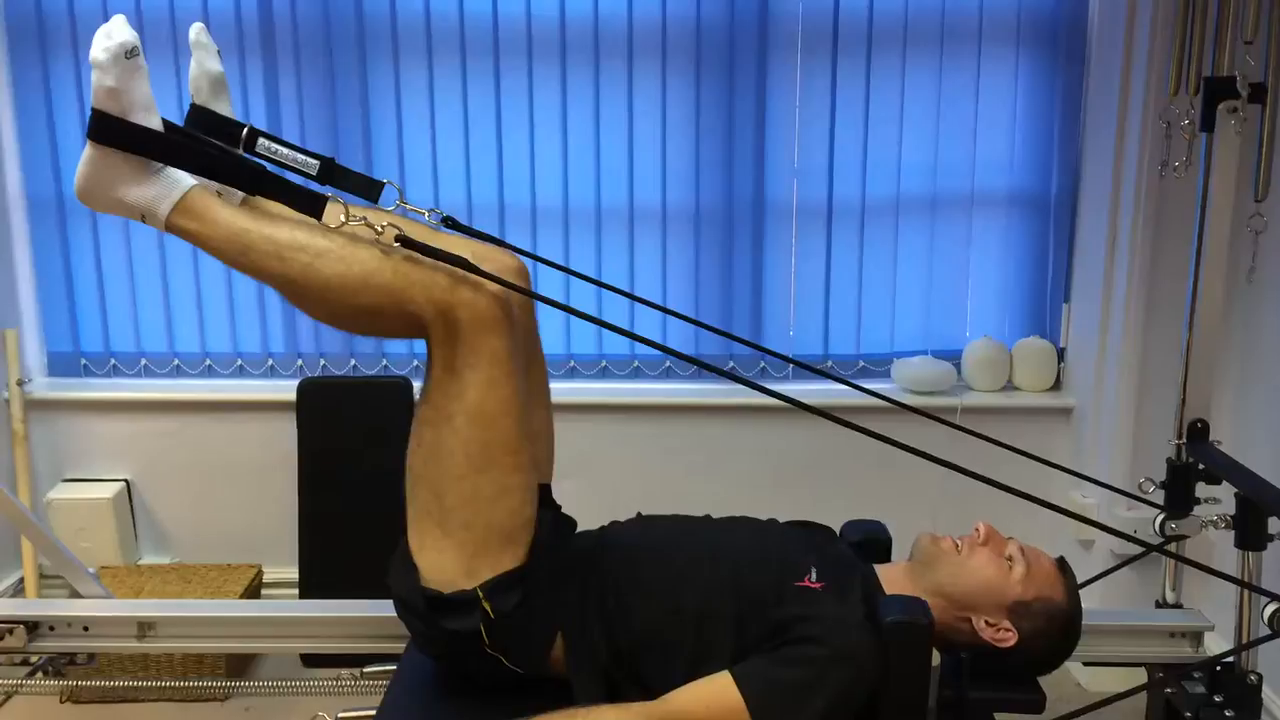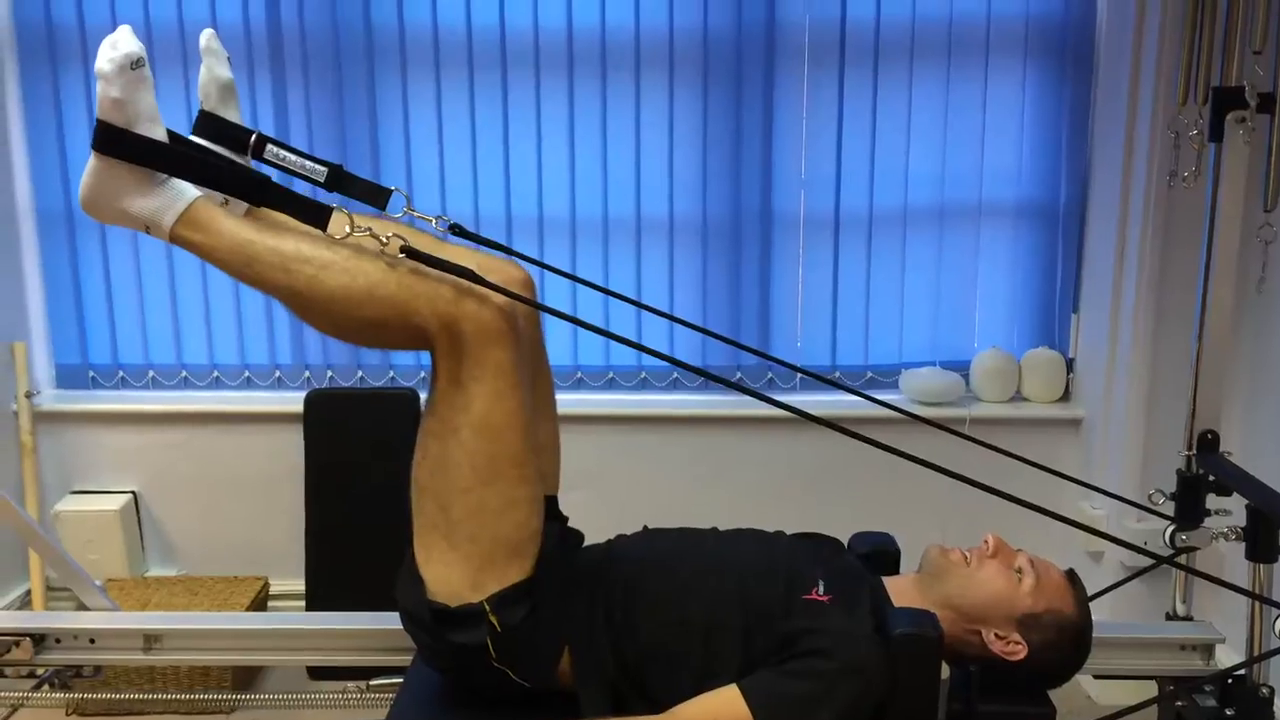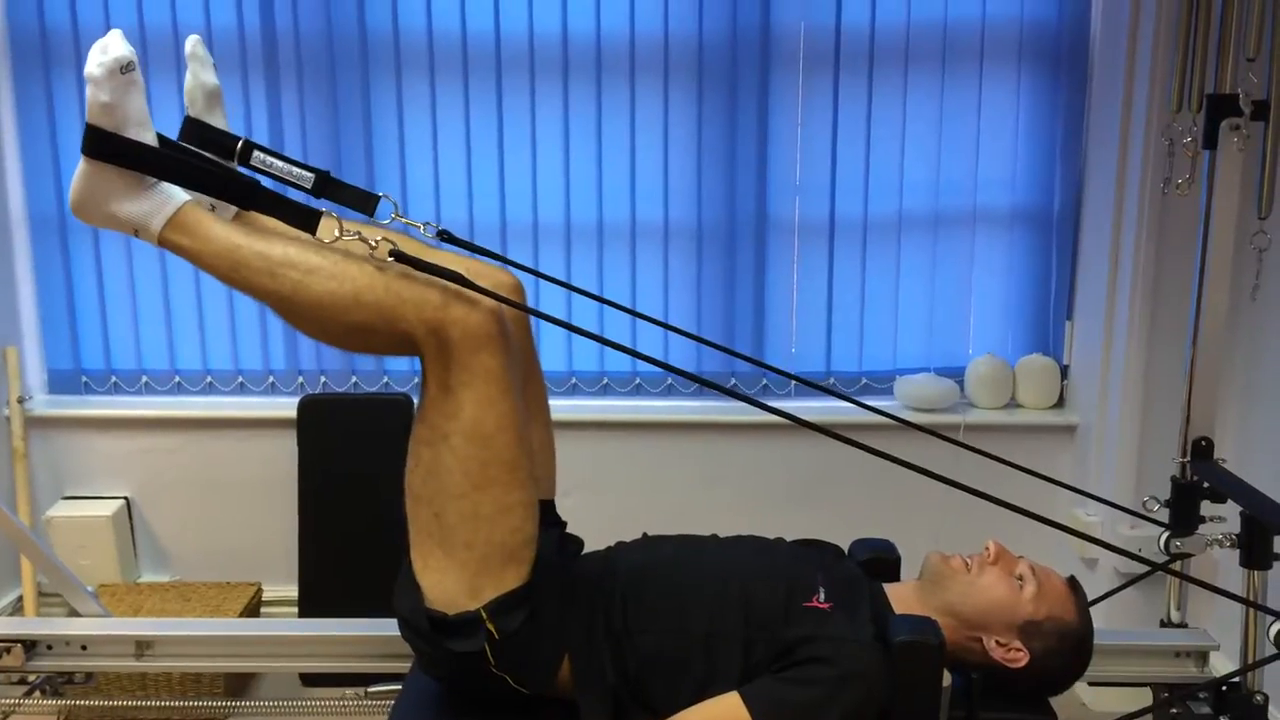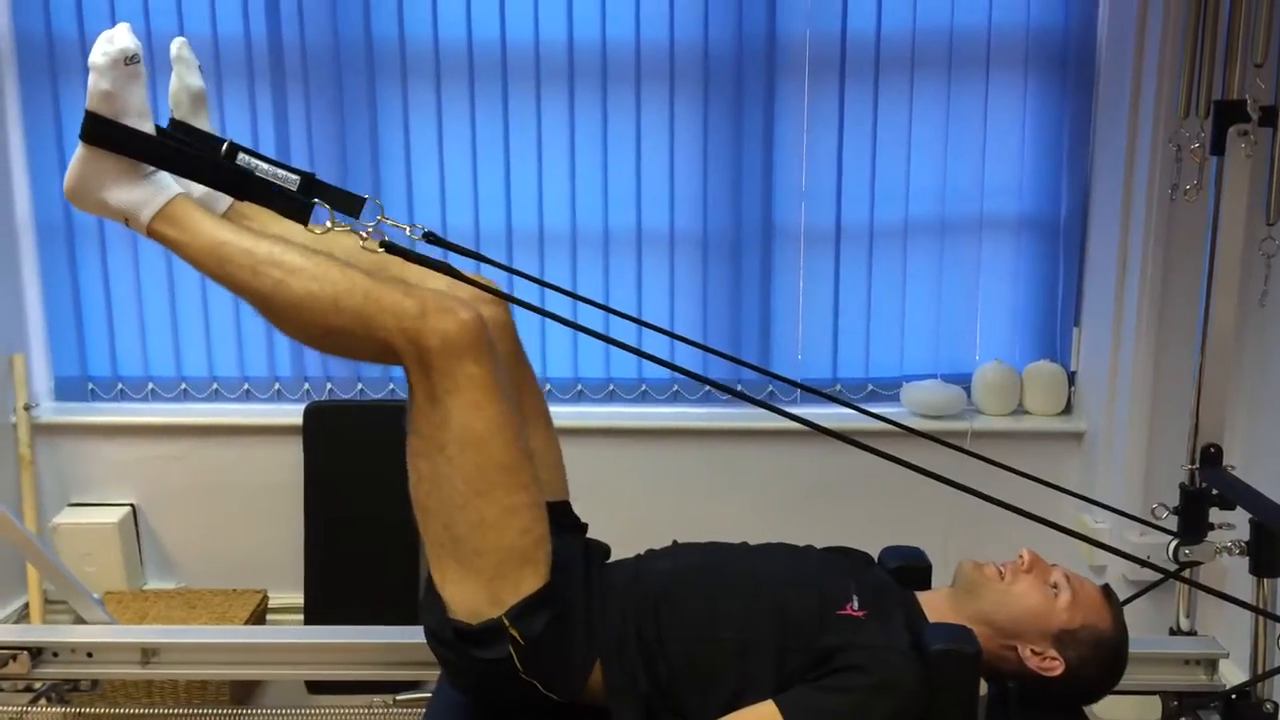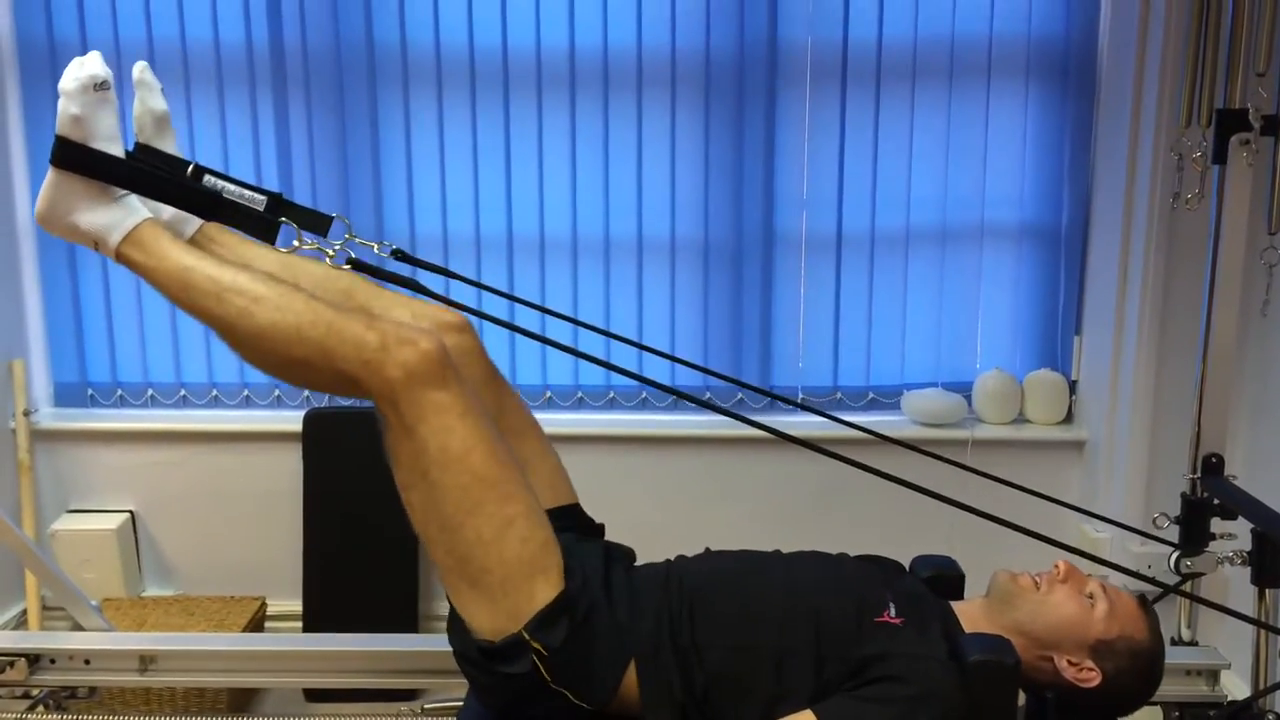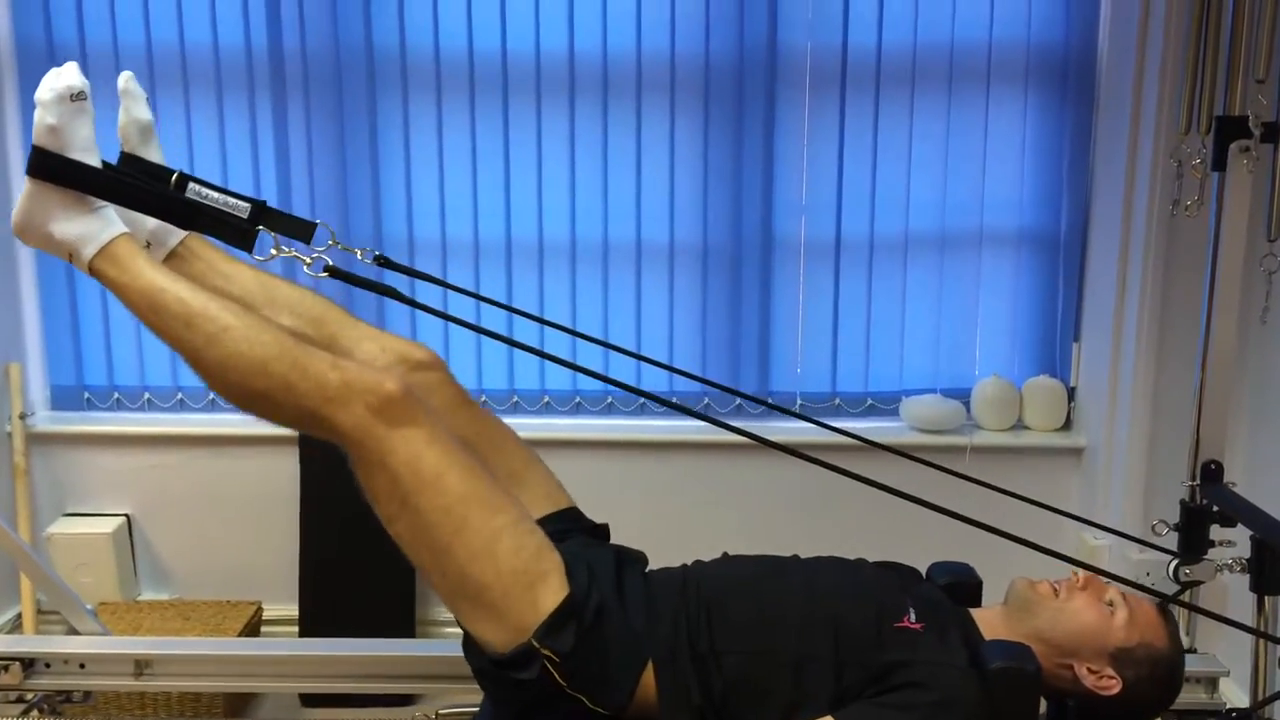
dt=0.4s
person 1, frame 1
right shoulder: (844, 574)
left hip: (492, 610)
right hip: (547, 560)
left knee: (472, 302)
right knee: (489, 280)
left ankle: (162, 190)
right ankle: (222, 178)
person 1, frame 2
right shoulder: (852, 587)
left hip: (501, 627)
right hip: (559, 574)
left knee: (476, 313)
right knee: (498, 290)
left ankle: (162, 201)
right ankle: (232, 187)
person 1, frame 3
right shoulder: (850, 591)
left hip: (501, 630)
right hip: (552, 579)
left knee: (464, 321)
right knee: (488, 298)
left ankle: (152, 201)
right ankle: (217, 193)
person 1, frame 4
right shoulder: (881, 599)
right hip: (576, 584)
left knee: (448, 329)
right knee: (473, 313)
left ankle: (148, 196)
right ankle: (207, 192)
person 1, frame 5
right shoulder: (916, 609)
right hip: (604, 585)
left knee: (409, 361)
right knee: (440, 337)
left ankle: (117, 224)
right ankle: (172, 215)
person 1, frame 6
right shoulder: (934, 612)
right hip: (613, 587)
left knee: (368, 399)
right knee: (409, 369)
left ankle: (93, 236)
right ankle: (154, 233)
